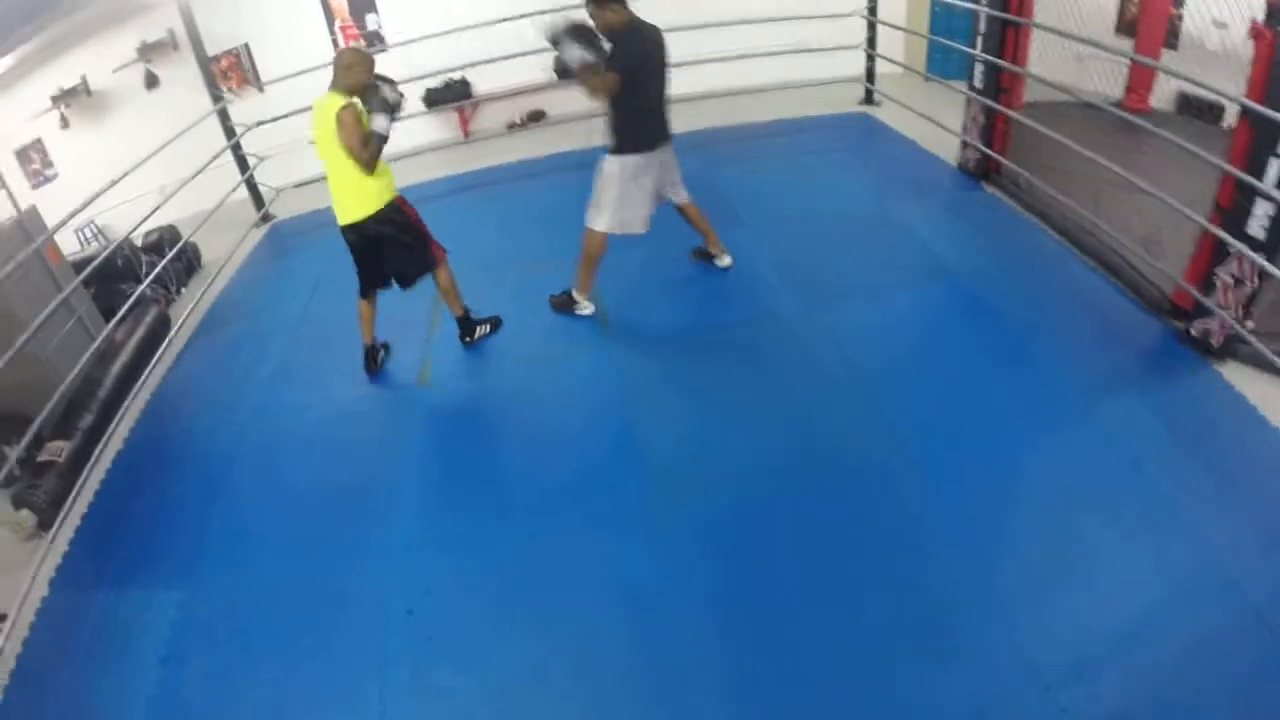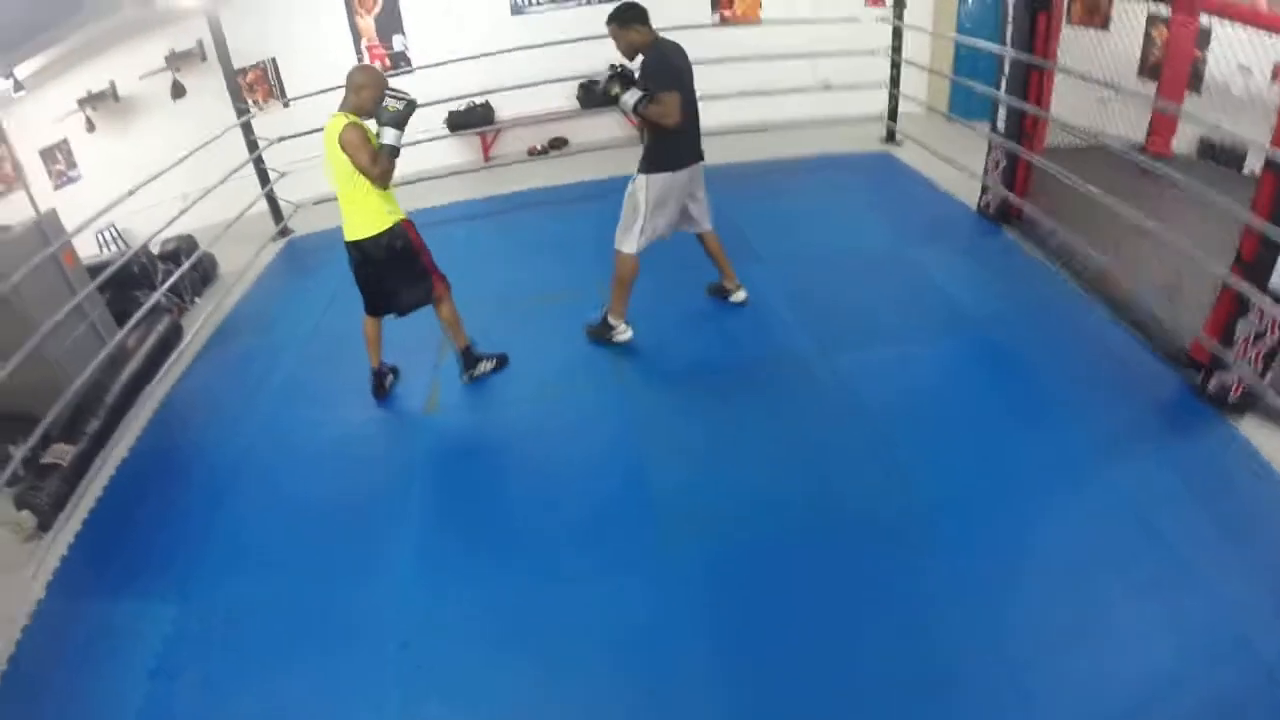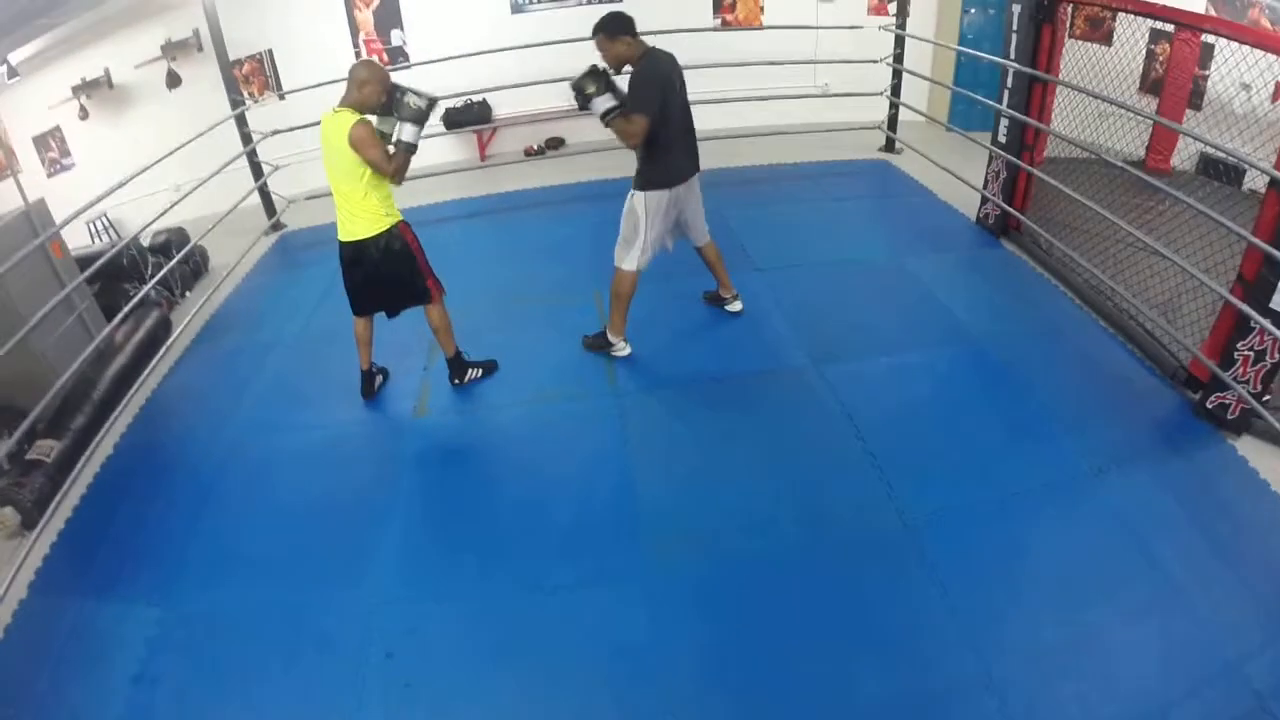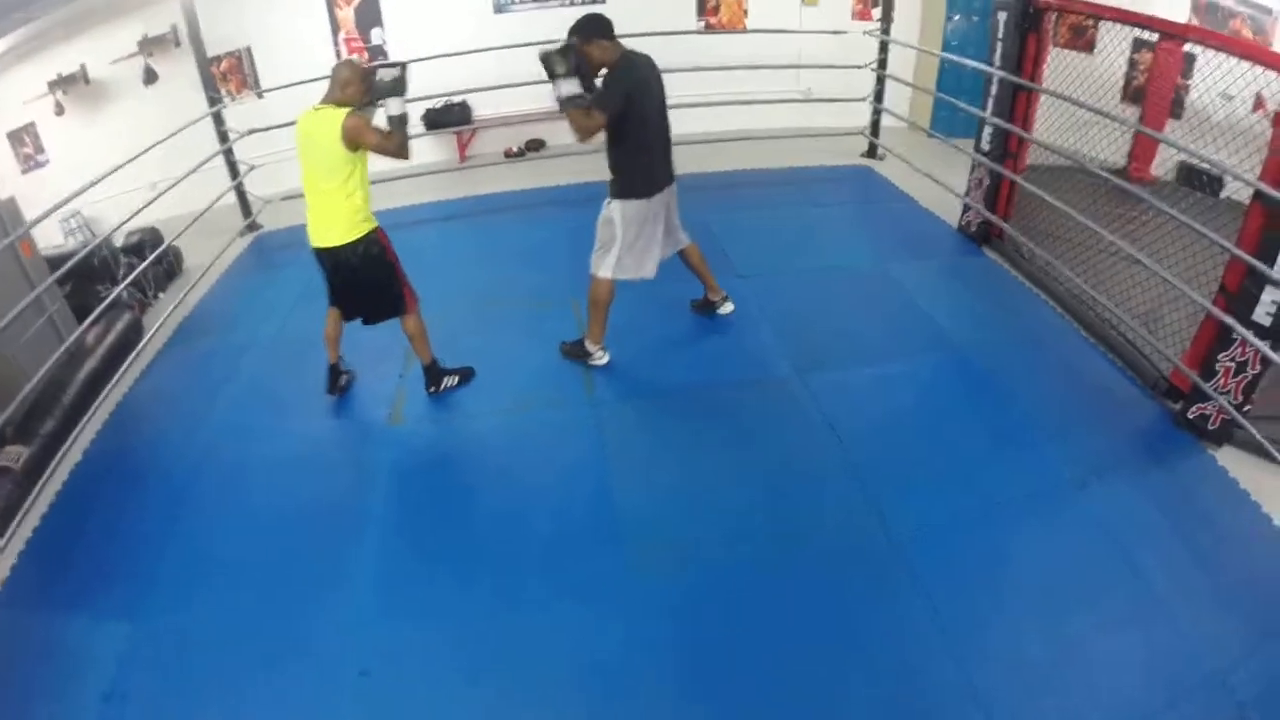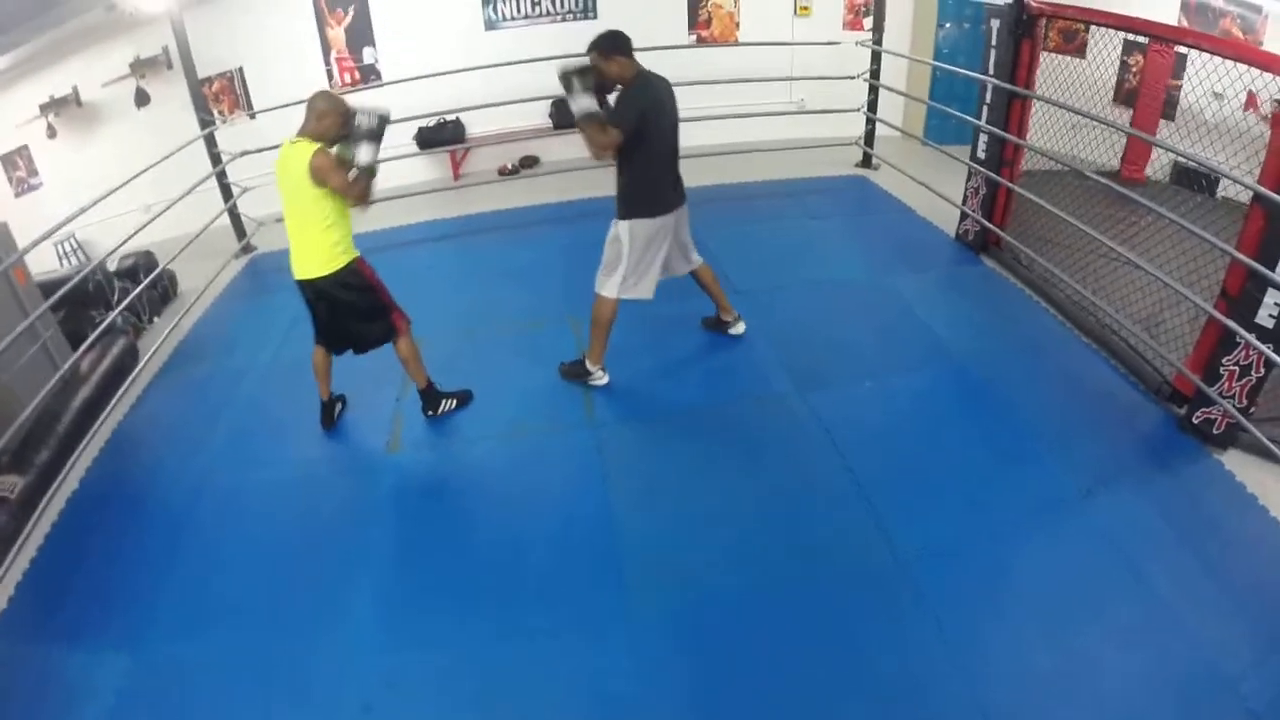
dt=0.2s
person 1, frame 1
left shoulder: (626, 42)
right shoulder: (648, 32)
left elbow: (598, 89)
left wrist: (573, 57)
right wrist: (595, 67)
left hip: (631, 147)
right hip: (657, 140)
left knee: (599, 222)
right knee: (677, 197)
left ankle: (580, 296)
right ankle: (717, 251)
person 1, frame 2
left shoulder: (655, 61)
right shoulder: (672, 50)
left elbow: (671, 116)
left wrist: (631, 98)
right wrist: (634, 88)
left hip: (661, 167)
right hip: (689, 159)
left knee: (628, 242)
right knee: (702, 225)
left ankle: (616, 322)
right ankle: (732, 286)
person 1, frame 3
left shoulder: (645, 75)
right shoulder: (663, 59)
left elbow: (633, 136)
left wrist: (601, 102)
right wrist: (612, 96)
left hip: (657, 181)
right hip: (685, 171)
left knee: (627, 258)
right knee: (699, 236)
left ankle: (615, 337)
right ankle: (729, 294)
person 1, frame 4
left shoulder: (621, 77)
right shoulder: (643, 63)
left elbow: (584, 130)
left wrist: (565, 83)
right wrist: (582, 85)
left hip: (633, 190)
right hip: (661, 178)
left knee: (603, 266)
right knee: (678, 239)
left ankle: (593, 346)
right ankle: (717, 297)
person 1, frame 5
left shoulder: (633, 95)
right shoulder: (657, 84)
left elbow: (600, 148)
left wrist: (581, 101)
right wrist: (600, 111)
left hip: (642, 210)
right hip: (671, 199)
left knee: (608, 285)
right knee: (690, 260)
left ankle: (593, 366)
right ankle: (729, 317)
person 2, frame 1
left shoulder: (322, 109)
right shoulder: (346, 109)
right elbow: (367, 160)
left wrist: (372, 112)
right wrist: (381, 118)
left hip: (350, 219)
right hip: (381, 208)
left knee: (367, 286)
right knee: (435, 260)
left ankle: (371, 354)
right ankle: (468, 327)
person 2, frame 2
left shoulder: (335, 125)
right shoulder: (351, 130)
right elbow: (381, 178)
left wrist: (385, 127)
right wrist: (392, 129)
left hip: (356, 238)
right hip: (386, 230)
left knee: (374, 309)
right knee: (438, 291)
left ankle: (379, 377)
right ankle: (470, 361)
person 2, frame 3
left shoulder: (329, 121)
right shoulder: (358, 127)
right elbow: (396, 174)
left wrist: (388, 114)
right wrist: (410, 125)
left hip: (349, 238)
right hip: (381, 232)
left knee: (363, 310)
right knee: (432, 295)
left ankle: (368, 378)
right ankle: (458, 368)
person 2, frame 4
left shoulder: (306, 121)
right shoulder: (349, 121)
right elbow: (400, 151)
left wrist: (374, 97)
right wrist: (394, 100)
left hip: (321, 240)
right hip: (356, 237)
left knee: (338, 303)
right knee: (407, 304)
left ankle: (334, 374)
right ankle: (434, 376)
person 2, frame 5
left shoulder: (285, 153)
right shoulder: (319, 157)
right elbow: (360, 197)
left wrist: (351, 152)
right wrist: (367, 147)
left hip: (306, 273)
right hip: (338, 268)
left knee: (324, 339)
right knee: (398, 327)
left ankle: (328, 407)
right ankle: (431, 399)
